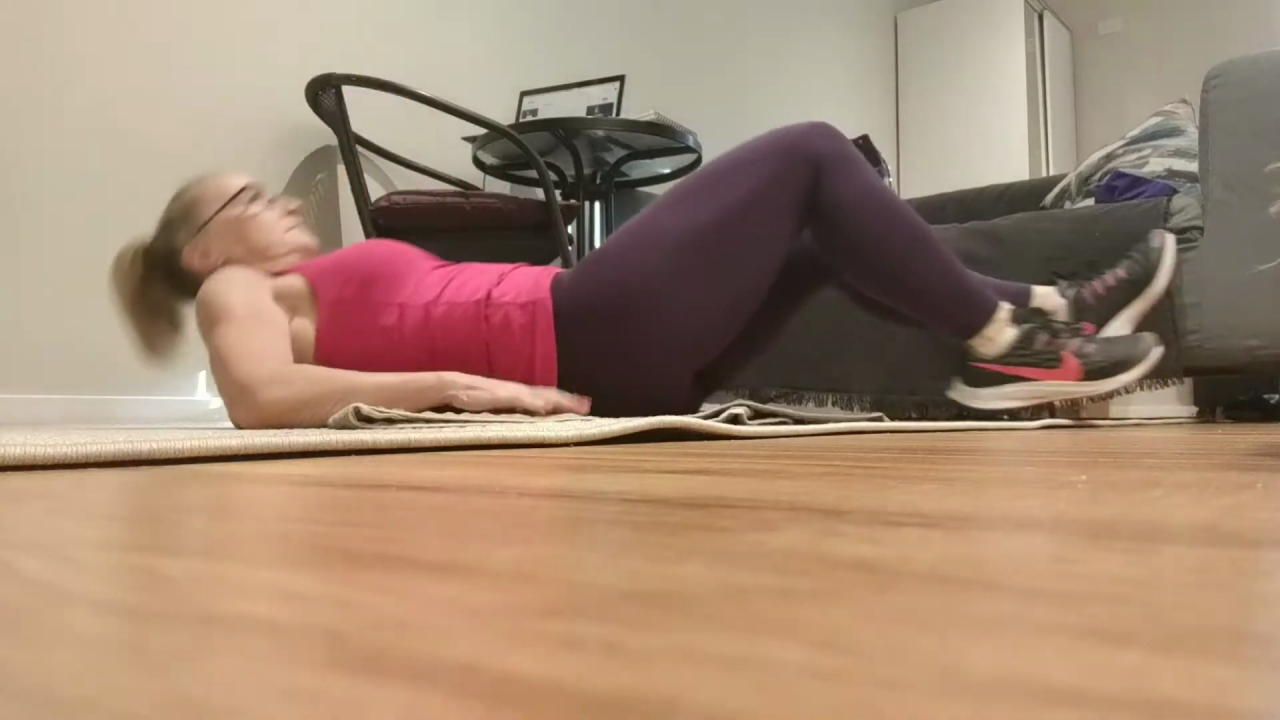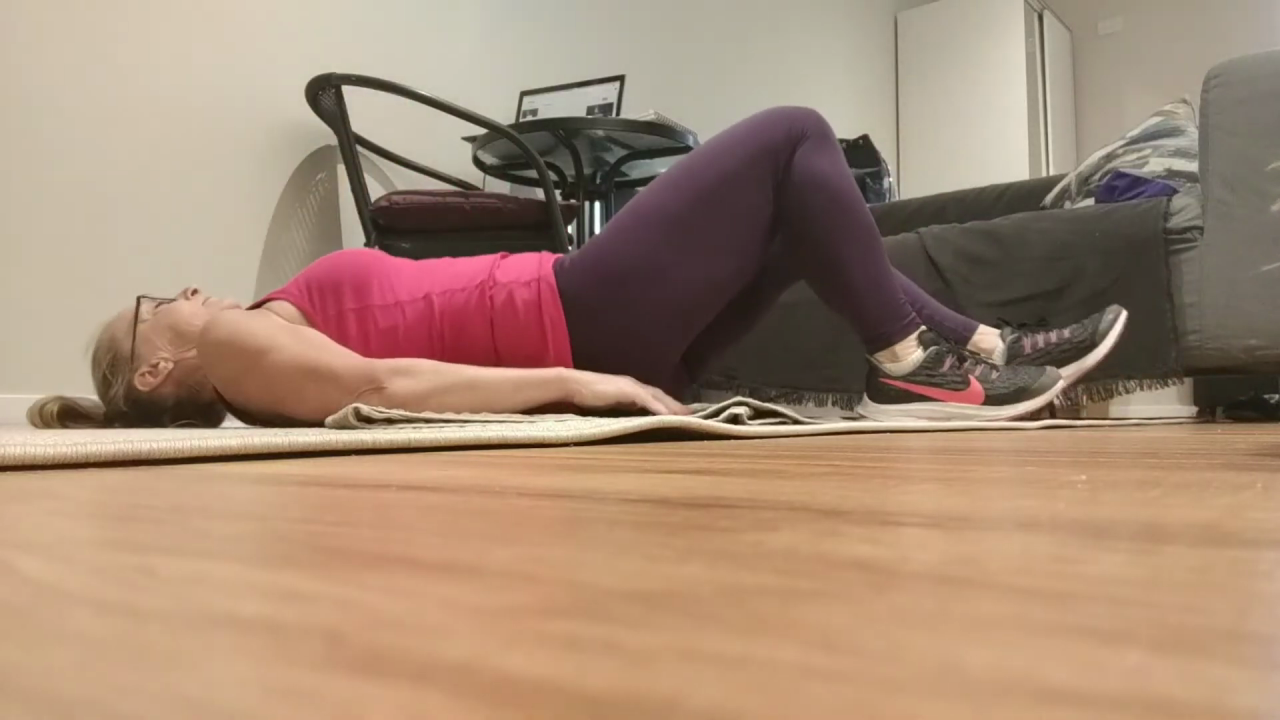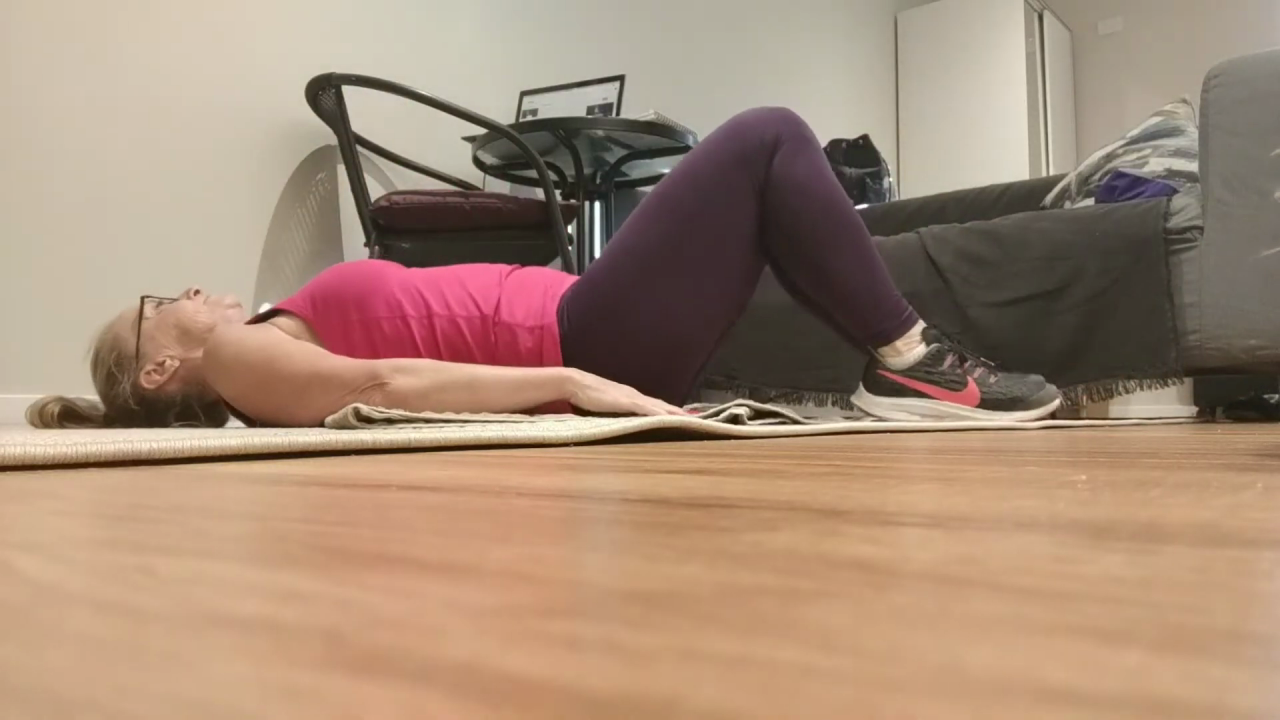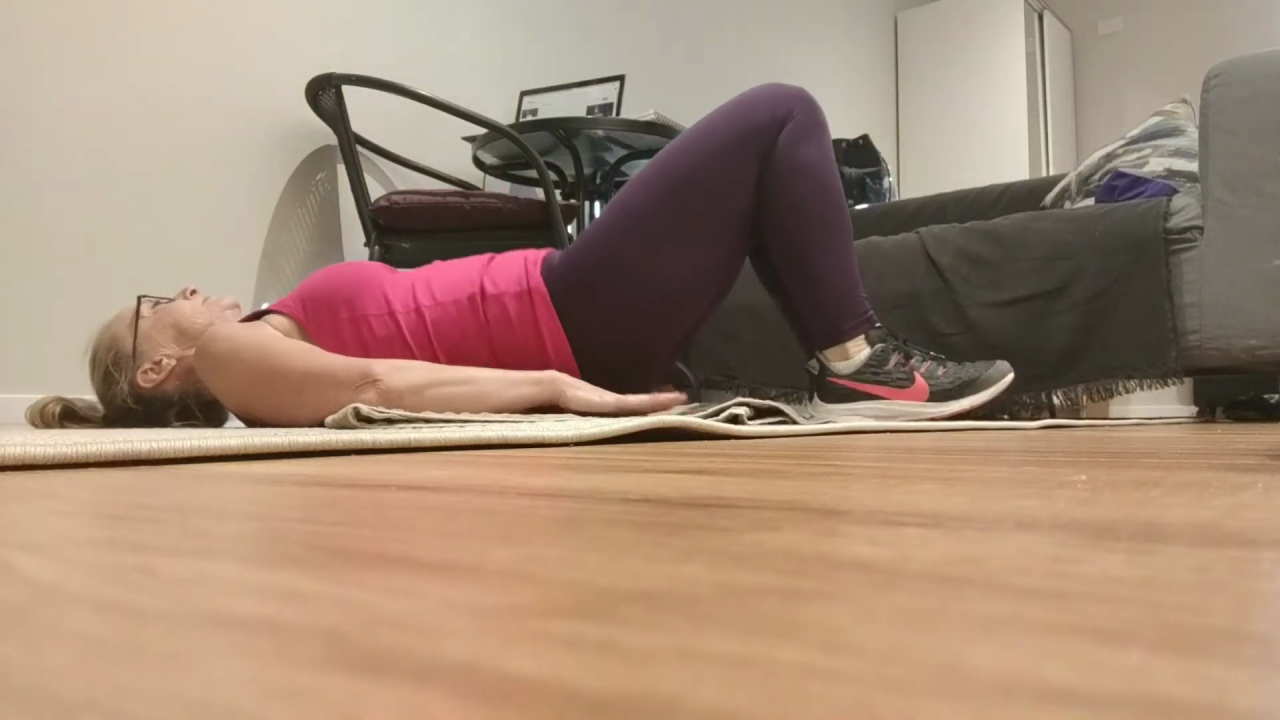
dt=0.7s
person 1, frame 1
left shoulder: (322, 292)
right shoulder: (245, 303)
right elbow: (263, 402)
right wrist: (460, 385)
left hip: (599, 350)
right hip: (588, 343)
left knee: (822, 235)
right knee: (812, 152)
left ankle: (1039, 315)
right ankle: (1005, 349)
person 1, frame 2
left shoulder: (265, 336)
right shoulder: (241, 350)
right elbow: (383, 385)
right wrist: (569, 384)
left hip: (594, 336)
right hip: (585, 323)
left knee: (800, 220)
right knee: (794, 136)
left ankle: (981, 347)
right ankle: (908, 368)
person 1, frame 3
left shoulder: (275, 340)
right shoulder: (243, 363)
right elbow: (389, 386)
right wrist: (573, 384)
left hip: (581, 325)
right hip: (591, 345)
left knee: (761, 185)
right knee: (767, 139)
left ankle: (912, 360)
right ankle: (908, 366)
person 1, frame 4
left shoulder: (262, 342)
right shoulder: (233, 361)
right elbow: (384, 386)
right wrist: (561, 388)
left hip: (574, 316)
right hip: (577, 321)
left knee: (765, 160)
right knee: (783, 115)
left ankle: (854, 361)
right ankle: (856, 368)
